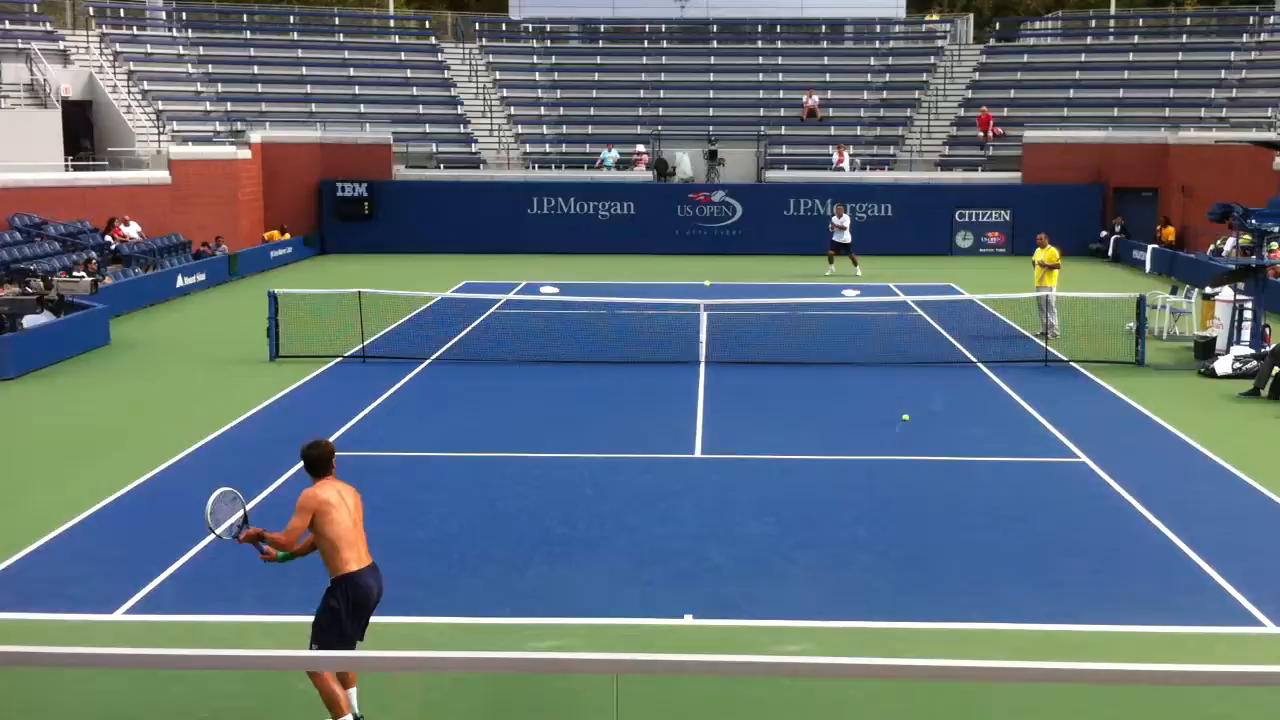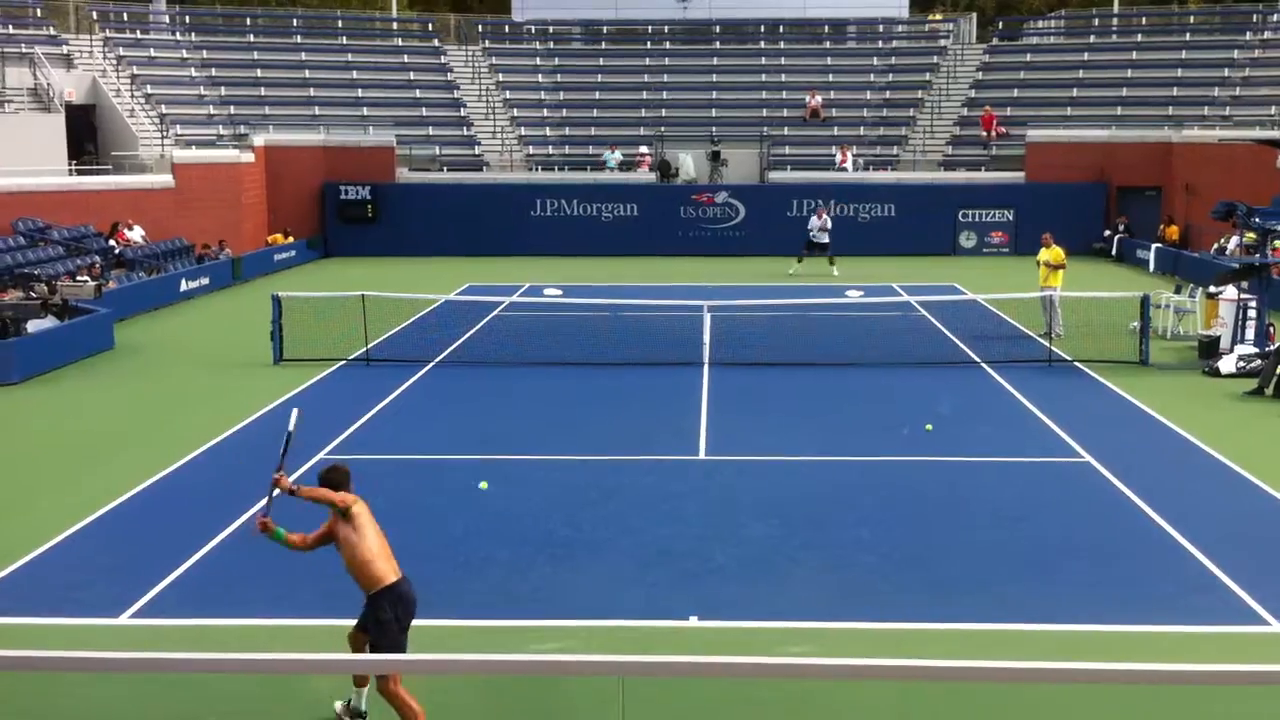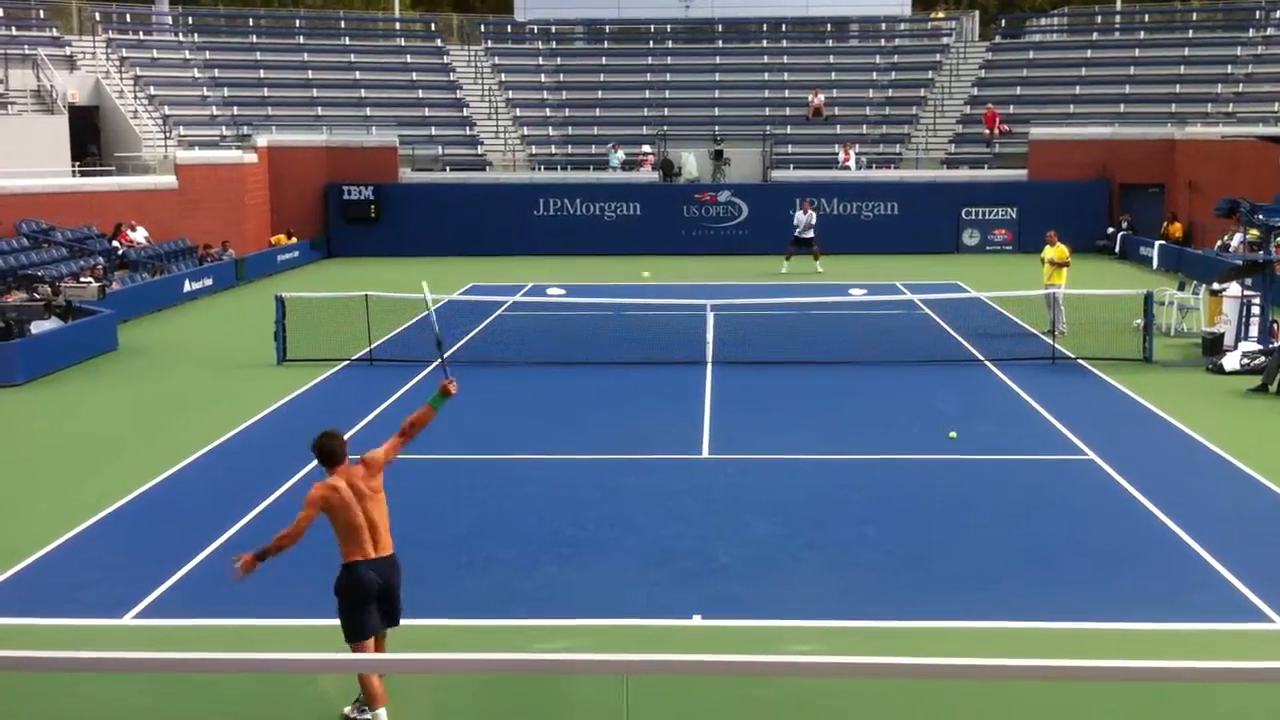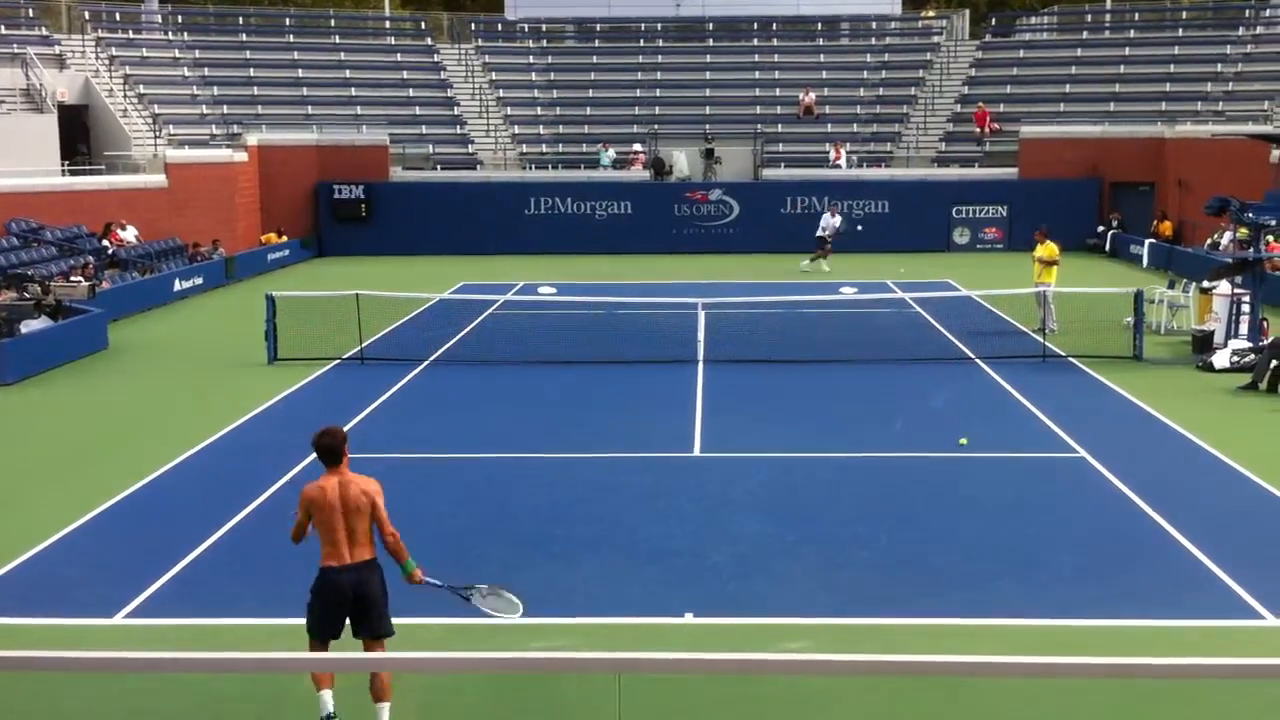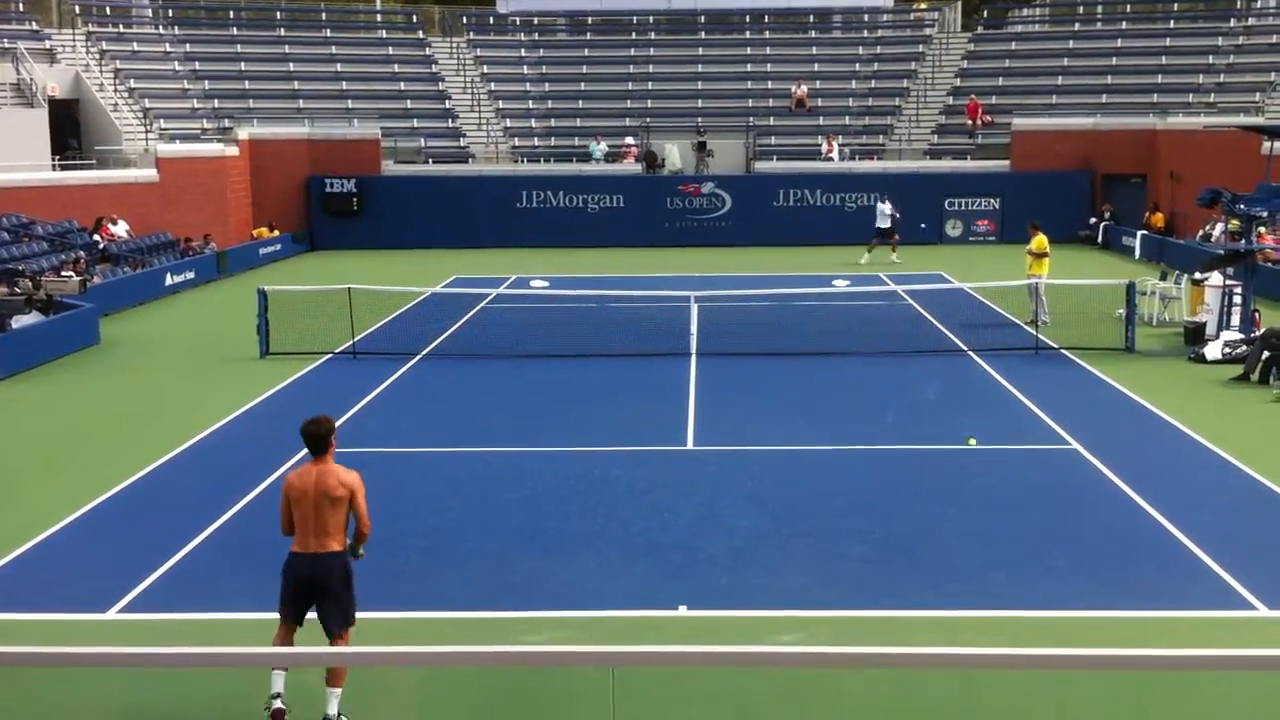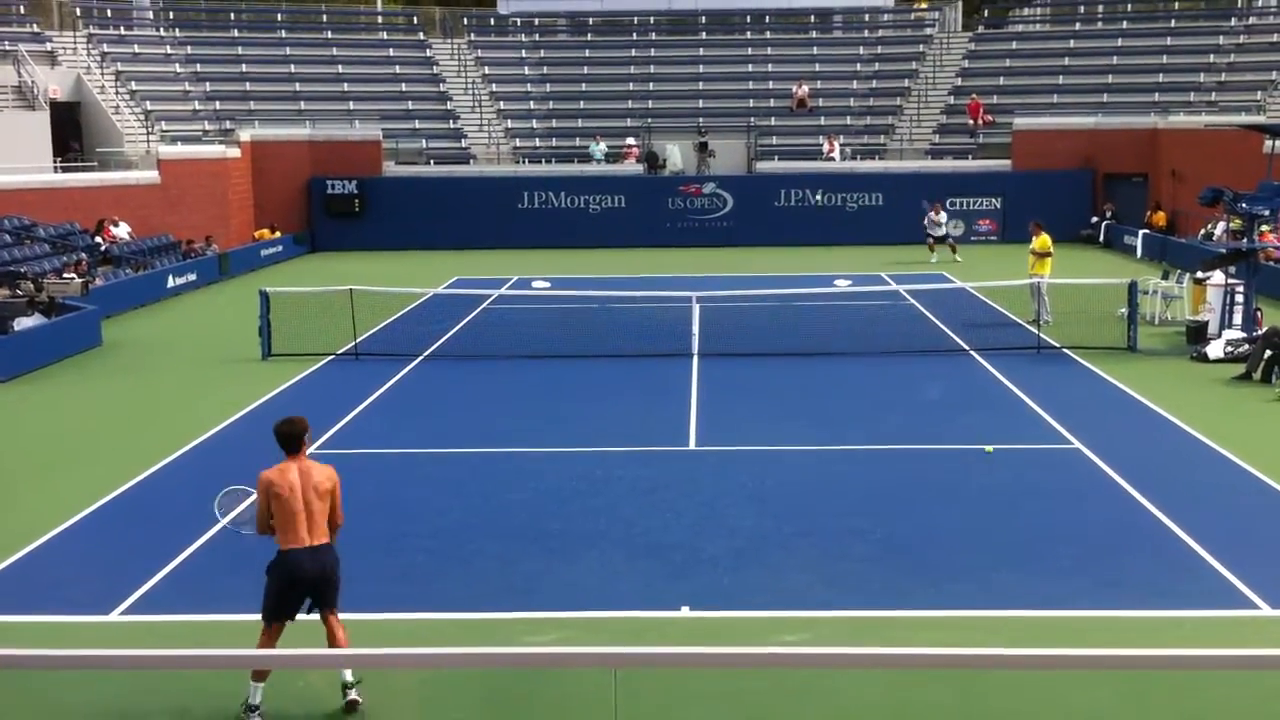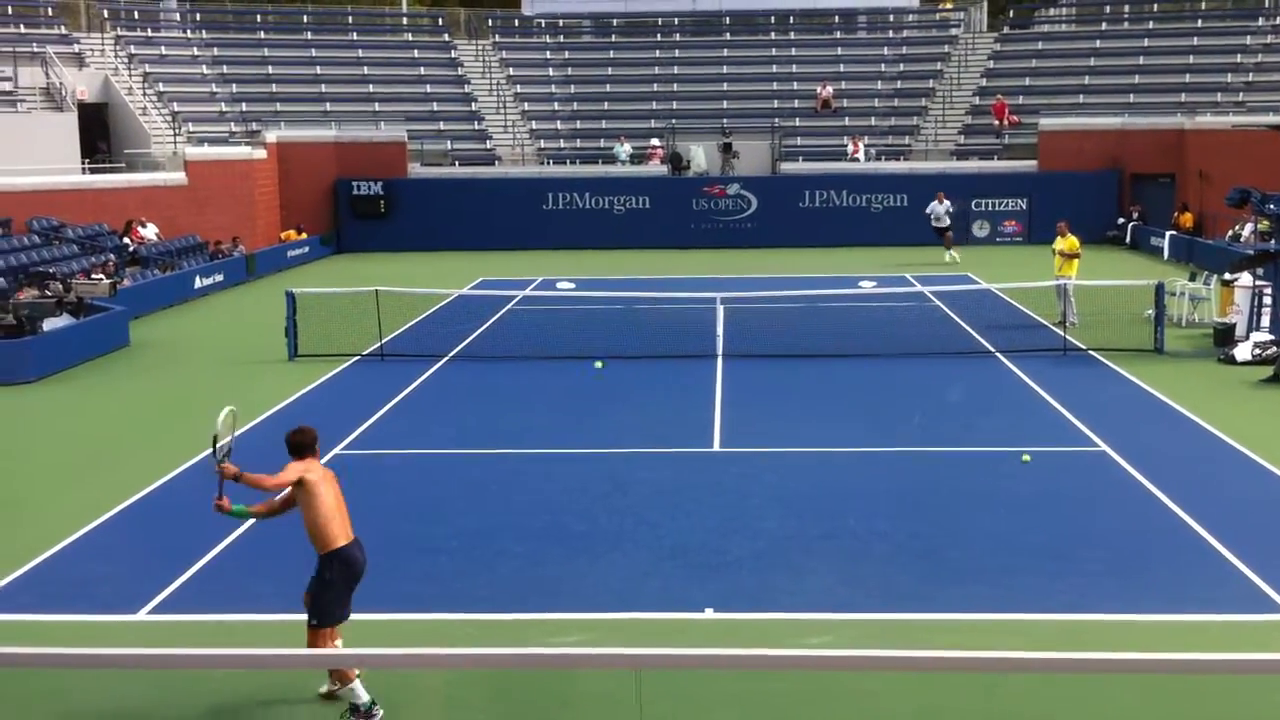
dt=0.5s
person 1, frame 1
left shoulder: (312, 496)
right shoulder: (350, 492)
left elbow: (288, 542)
left wrist: (258, 535)
right wrist: (282, 556)
left hip: (350, 586)
right hip: (370, 578)
left knee: (317, 667)
right knee: (335, 650)
person 1, frame 2
left shoulder: (349, 503)
right shoulder: (335, 524)
left elbow: (333, 498)
right elbow: (303, 541)
left wrist: (293, 489)
right wrist: (274, 531)
left hip: (390, 597)
right hip: (386, 595)
left knee: (388, 684)
right knee: (357, 639)
person 1, frame 3
left shoulder: (322, 493)
right shoulder: (370, 467)
left elbow: (291, 536)
right elbow: (405, 432)
left wrist: (258, 556)
right wrist: (440, 398)
left hip: (357, 574)
right hip: (388, 567)
left knee: (364, 654)
right knee: (377, 639)
person 1, frame 4
left shoulder: (310, 492)
right shoulder: (368, 486)
left elbow: (296, 537)
right elbow: (389, 535)
right wrist: (409, 568)
left hip: (332, 578)
right hip: (368, 574)
left knee: (318, 649)
right knee: (376, 653)
person 1, frame 5
left shoulder: (291, 480)
right shoulder: (349, 479)
left elbow: (287, 529)
right elbow: (364, 528)
right wrist: (356, 549)
left hip: (299, 563)
right hip: (333, 563)
left knee: (285, 629)
right knee: (339, 640)
person 1, frame 6
left shoulder: (268, 478)
right shoulder: (328, 474)
left elbow: (262, 528)
left hip: (287, 562)
right hip: (323, 556)
left knee: (270, 633)
right knee: (331, 617)
right ankle: (348, 688)
person 1, frame 7
left shoulder: (303, 469)
right shoulder: (323, 474)
left elbow: (269, 484)
right elbow: (268, 509)
left wrist: (237, 475)
right wrist: (234, 510)
left hip: (338, 559)
right hip: (350, 552)
left knee: (319, 641)
right knee: (312, 600)
right ankle: (343, 678)
